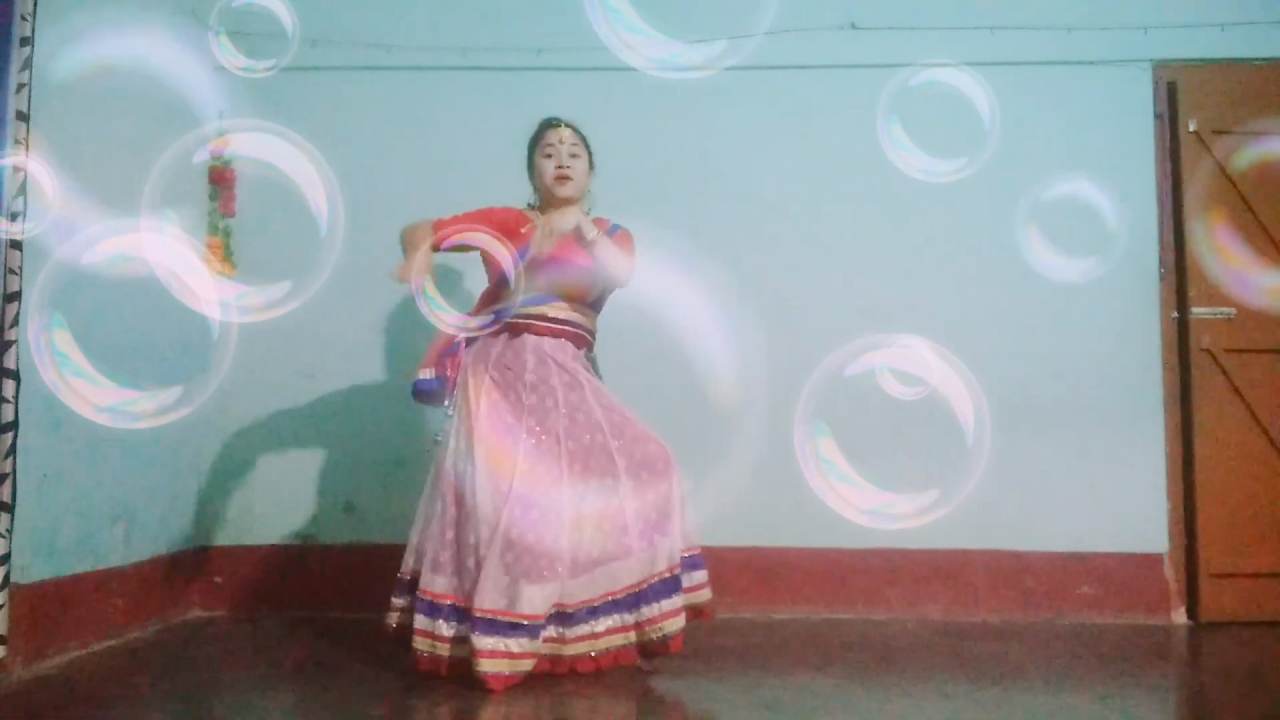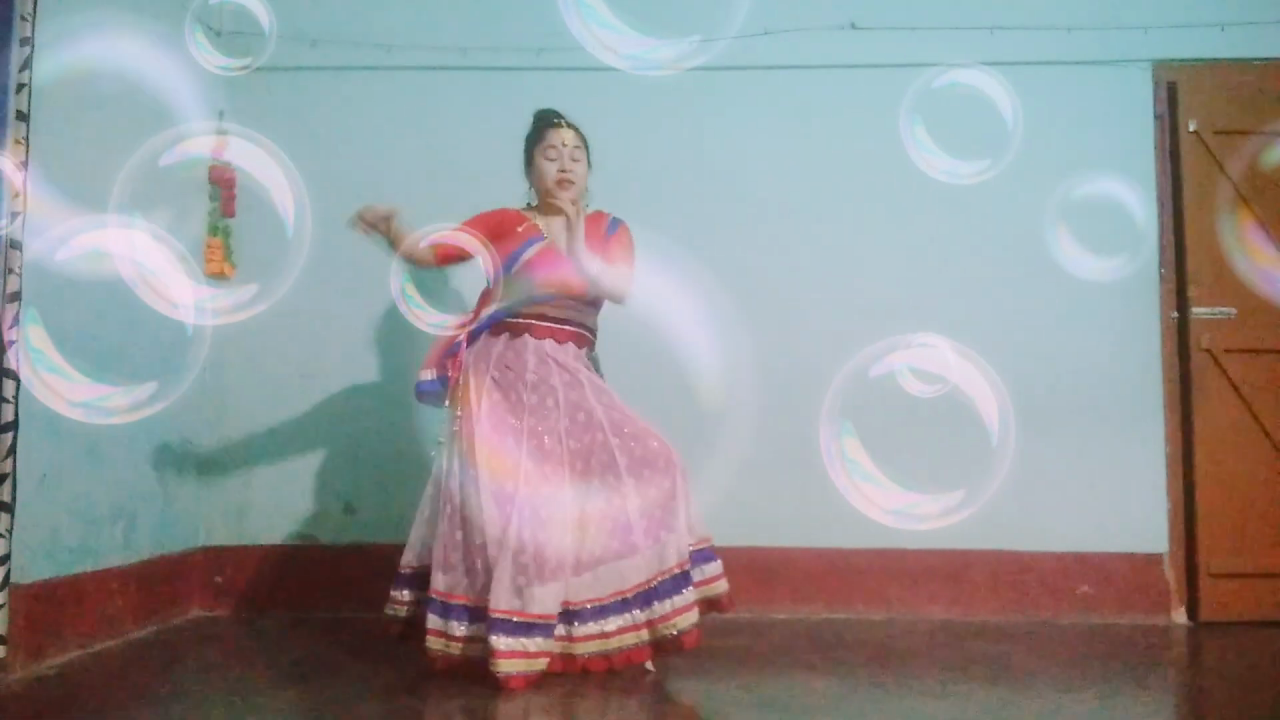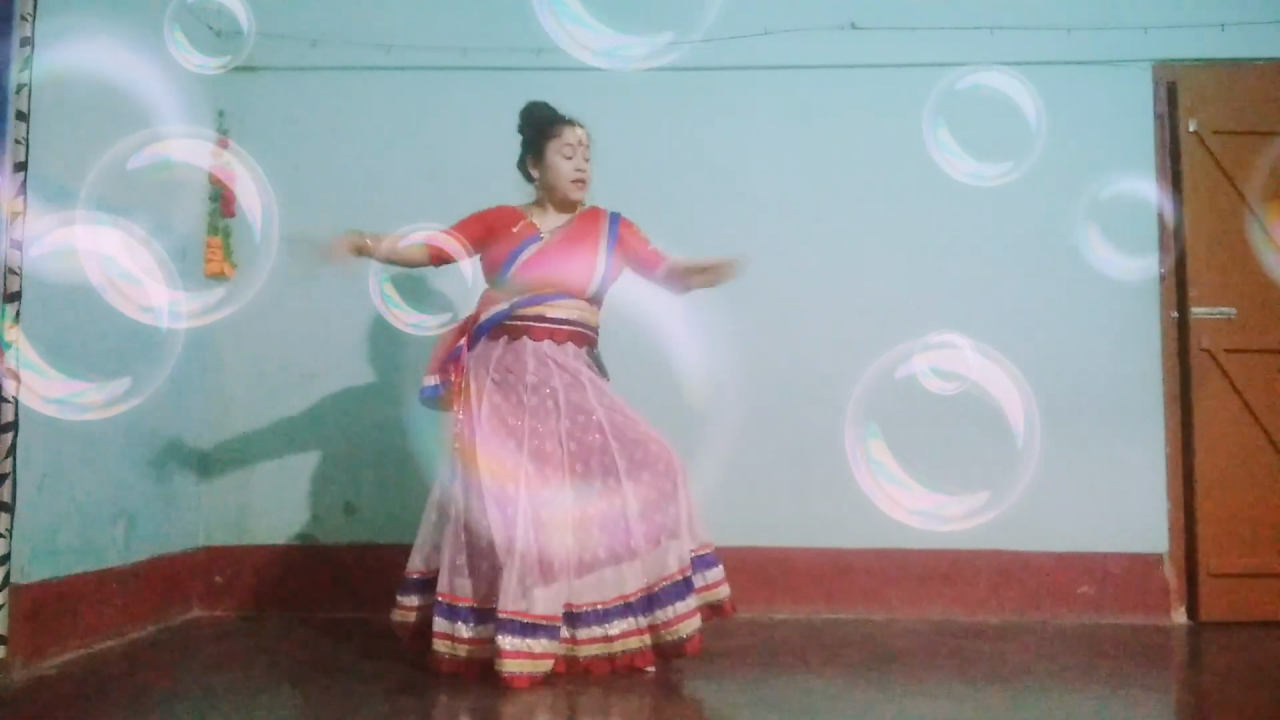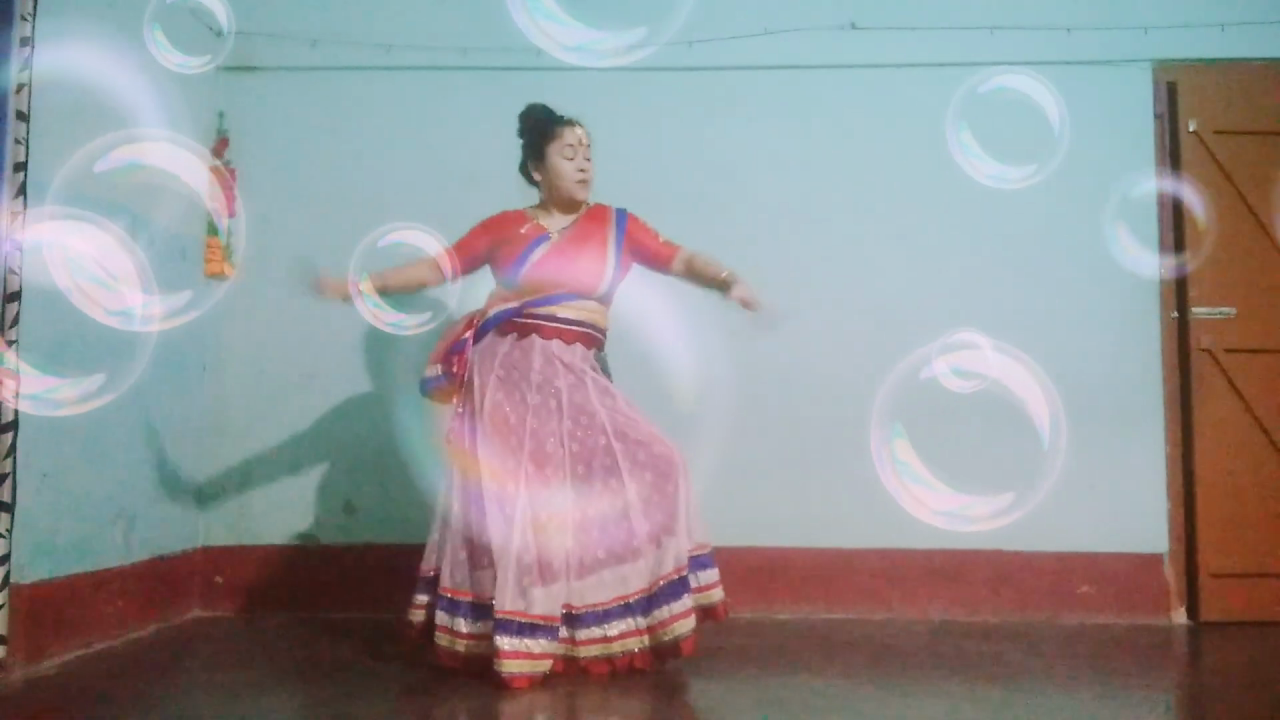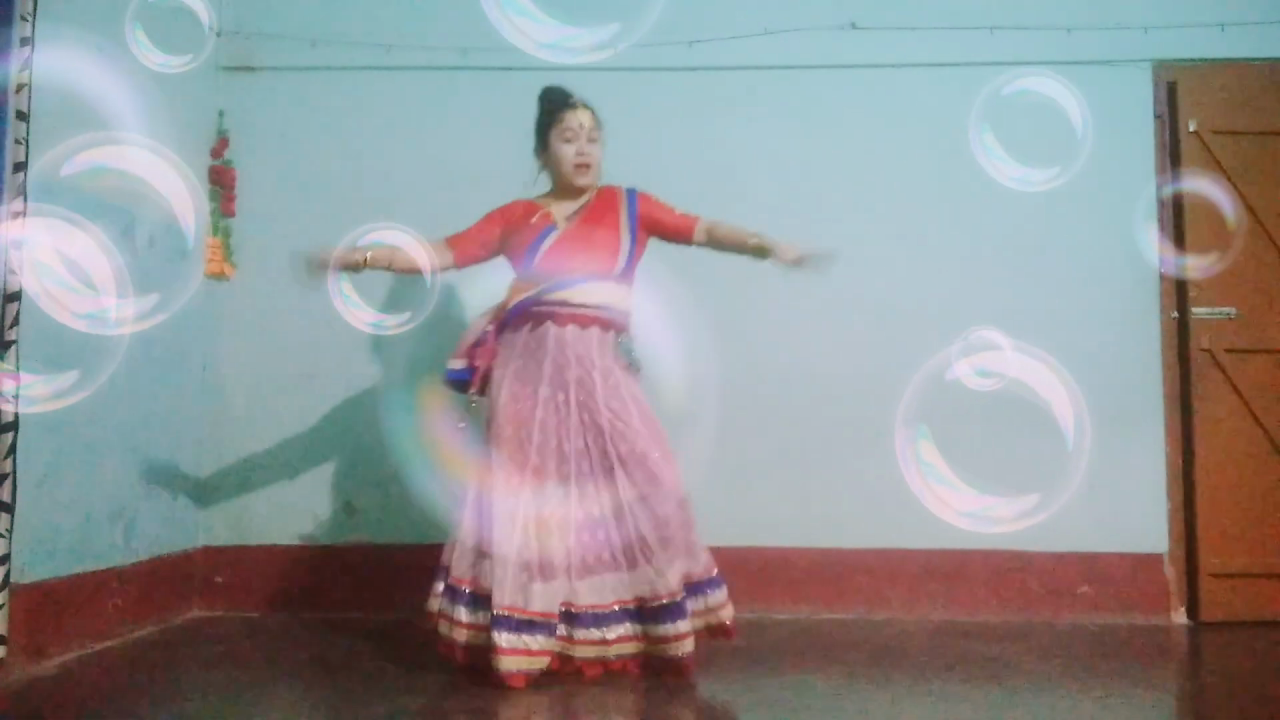
dt=0.2s
person 1, frame 1
left shoulder: (611, 234)
right shoulder: (503, 222)
left elbow: (620, 274)
right elbow: (426, 230)
left wrist: (580, 225)
right wrist: (415, 251)
left hip: (567, 378)
right hip: (497, 370)
left knee: (638, 467)
right knee: (498, 492)
left ankle: (599, 631)
right ankle: (497, 640)
person 1, frame 2
left shoulder: (607, 230)
right shoulder: (501, 223)
left elbow: (620, 288)
right elbow: (428, 251)
left wrist: (576, 242)
right wrist: (391, 228)
left hip: (568, 375)
right hip: (500, 371)
left knee: (641, 466)
right knee: (501, 493)
left ankle: (615, 631)
right ankle: (508, 639)
person 1, frame 3
left shoulder: (608, 227)
right shoulder: (497, 221)
left elbow: (666, 271)
right elbow: (426, 248)
left wrist: (704, 272)
right wrist: (360, 244)
left hip: (570, 376)
right hip: (501, 374)
left knee: (643, 469)
right knee: (504, 496)
left ankle: (616, 630)
right ankle: (513, 640)
person 1, frame 4
left shoulder: (617, 226)
right shoulder: (505, 228)
left elbow: (679, 261)
right elbow: (437, 269)
left wrist: (730, 284)
right wrist: (361, 285)
left hip: (579, 377)
right hip: (509, 373)
left knee: (654, 465)
right knee: (515, 494)
left ankle: (628, 627)
right ankle: (518, 641)
person 1, frame 5
left shoulder: (628, 204)
right shoulder: (516, 216)
left elbow: (702, 230)
right elbow: (443, 253)
left wrist: (769, 247)
right wrist: (361, 256)
left hip: (599, 363)
right hip: (528, 362)
left knee: (641, 480)
right knee: (528, 488)
left ankle: (649, 635)
right ankle: (525, 638)
